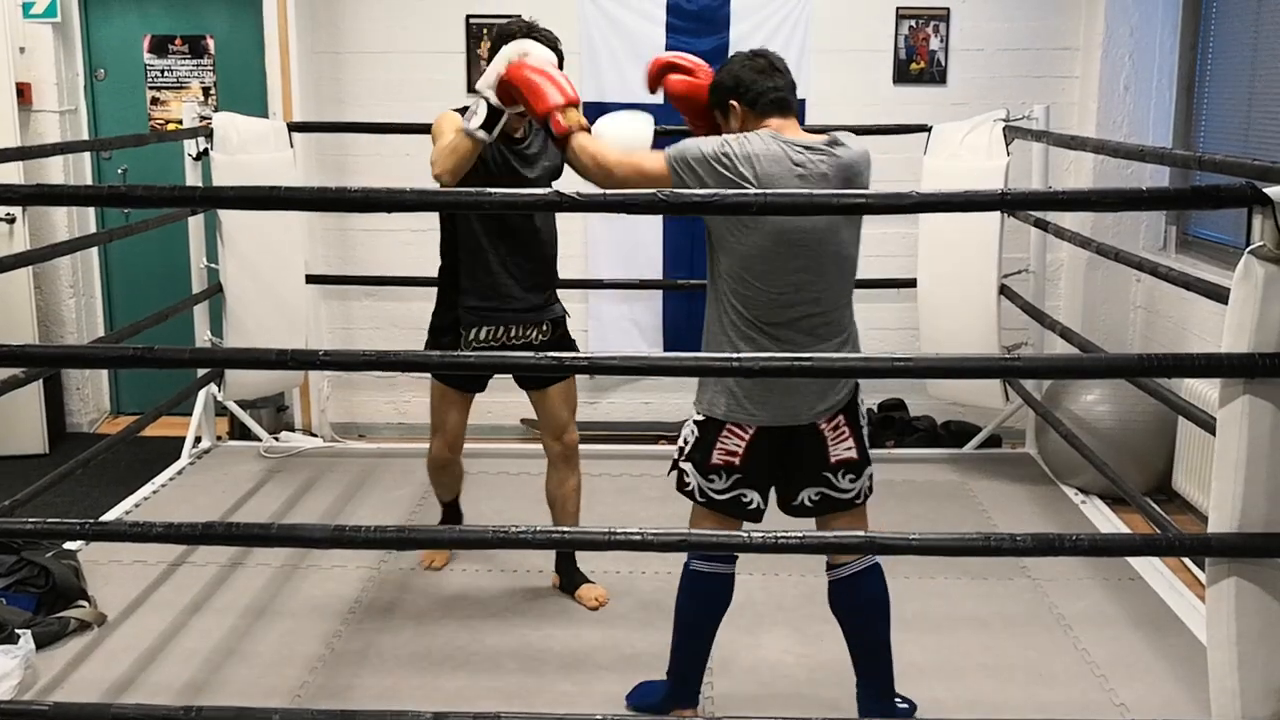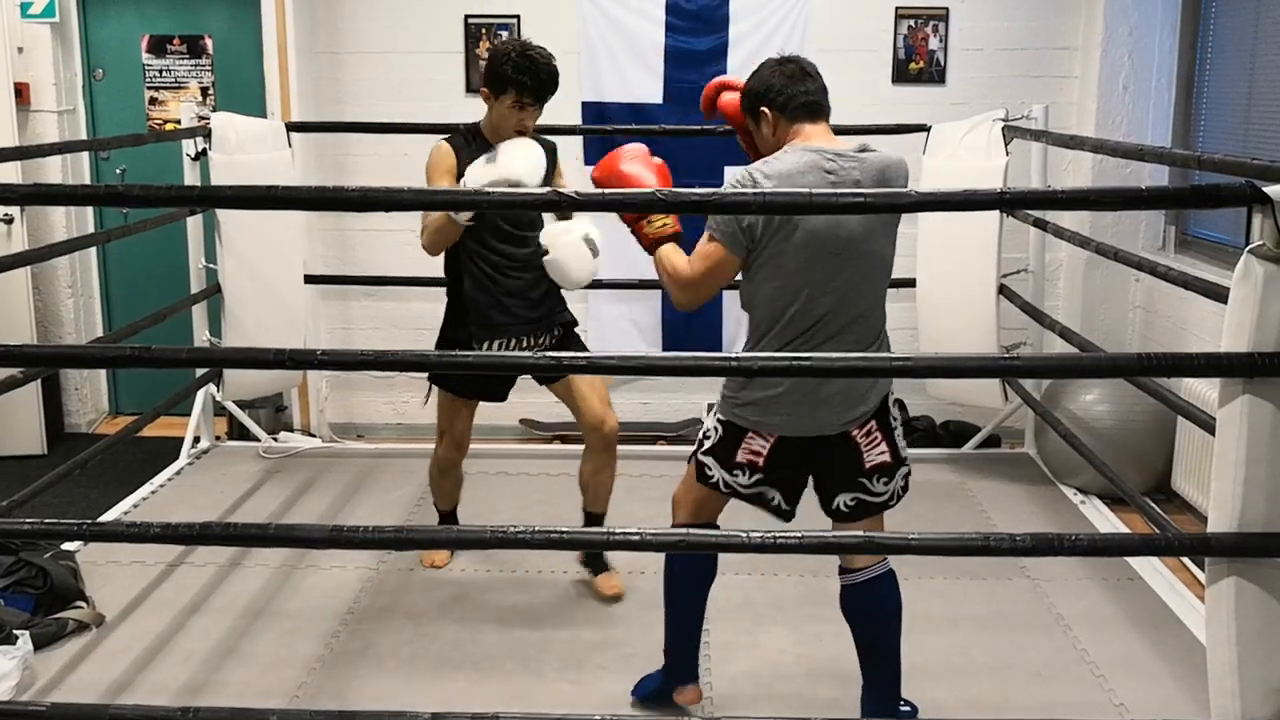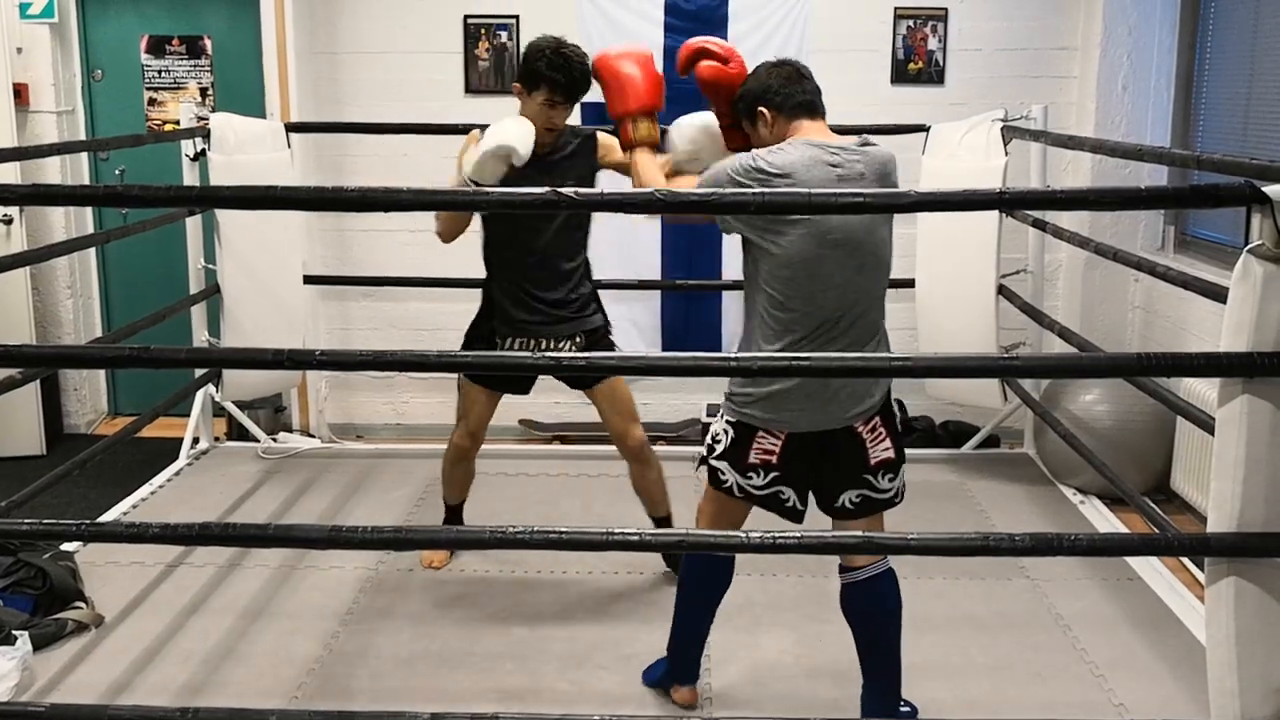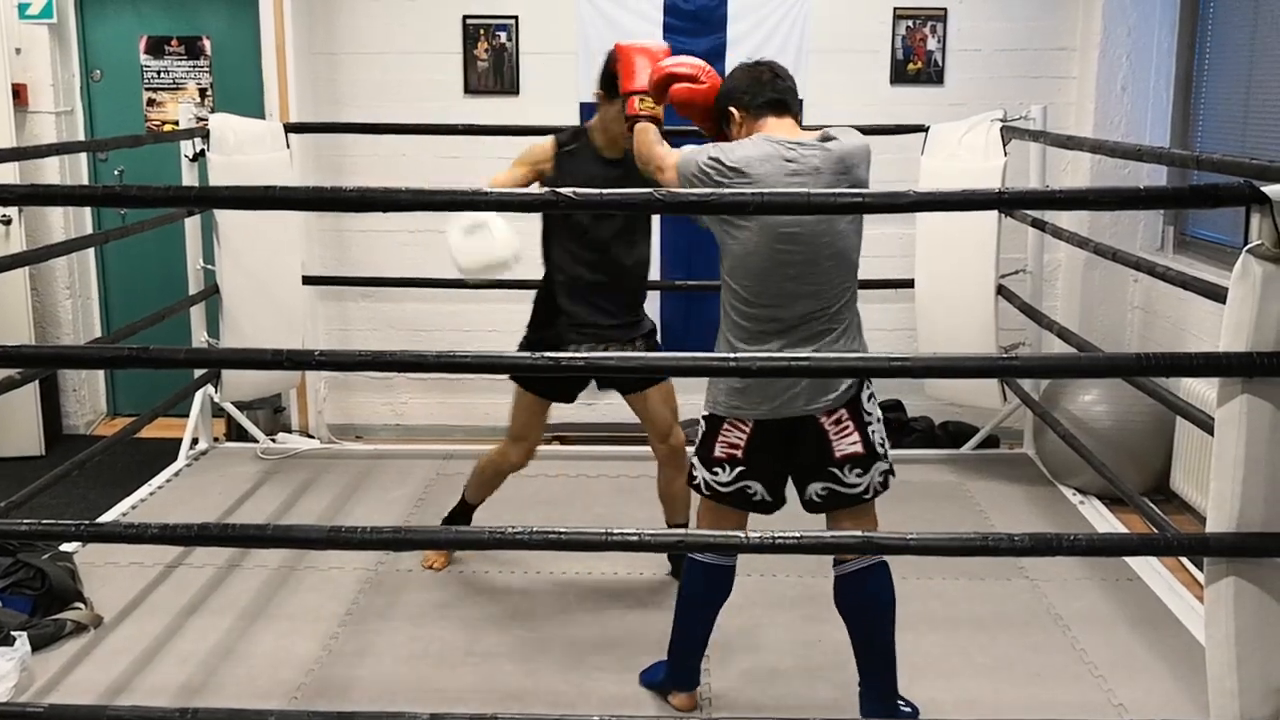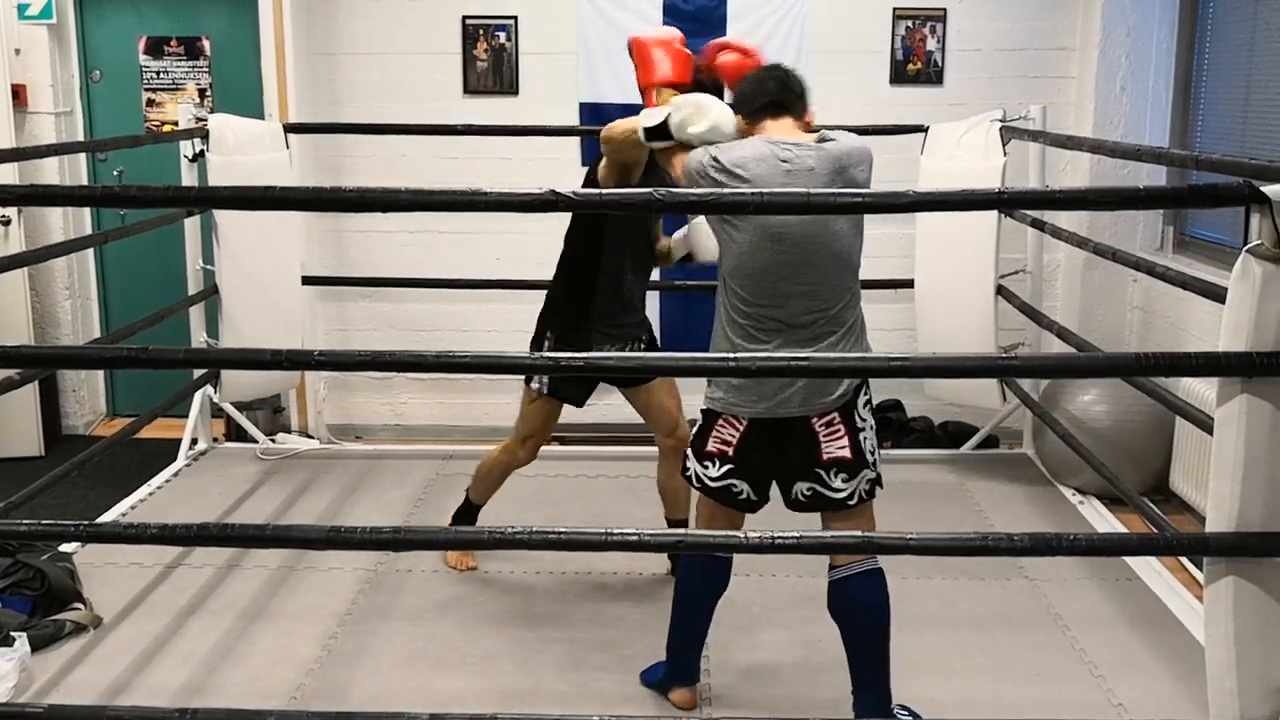
dt=0.2s
person 1, frame 1
left shoulder: (723, 160)
right shoulder: (852, 161)
left elbow: (611, 169)
left wrist: (562, 119)
right wrist: (710, 97)
left hip: (740, 402)
right hip: (829, 396)
left knee: (713, 545)
right knee: (850, 546)
person 1, frame 2
left shoulder: (755, 187)
right shoulder: (889, 171)
left elbow: (687, 289)
left wrist: (653, 226)
right wrist: (760, 146)
left hip: (765, 404)
right hip: (858, 402)
left knee: (690, 513)
right knee: (864, 554)
person 1, frame 3
left shoulder: (757, 174)
right shoulder: (881, 164)
left elbow: (658, 195)
right wrist: (733, 101)
left hip: (769, 403)
right hip: (858, 400)
left knee: (712, 531)
right knee: (864, 552)
person 1, frame 4
left shoulder: (721, 166)
right shoulder: (851, 153)
left elbow: (654, 162)
left wrist: (641, 103)
right wrist: (713, 100)
left hip: (747, 397)
right hip: (834, 391)
left knee: (713, 537)
right knee: (856, 543)
person 1, frame 5
left shoulder: (724, 167)
right shoulder: (853, 156)
left elbow: (675, 160)
right wrist: (761, 82)
left hip: (745, 395)
right hip: (832, 392)
left knee: (713, 532)
right knee: (852, 546)
person 2, frame 1
left shoulder: (550, 130)
right shoulder: (454, 123)
right elbow: (445, 172)
right wrist: (492, 104)
left hip: (538, 313)
right hip: (466, 315)
left knee: (563, 443)
right knee: (445, 447)
left ankle: (566, 565)
right ankle: (451, 518)
person 2, frame 2
left shoulder: (546, 152)
right shoulder: (451, 153)
left elbow: (568, 216)
right elbow: (431, 241)
left wrist: (577, 235)
right wrist: (476, 188)
left hip: (545, 319)
right hip: (476, 326)
left knee: (604, 428)
right knee: (450, 449)
left ankle: (592, 548)
right ankle: (446, 527)
person 2, frame 3
left shoulder: (590, 145)
right shoulder: (483, 143)
right elbow: (446, 230)
right wrist: (476, 175)
left hip: (576, 320)
right hip: (505, 321)
left knee: (634, 441)
right knee: (465, 440)
left ankle: (671, 545)
right ankle: (451, 526)
person 2, frame 4
right shoulder: (554, 153)
left hip: (627, 327)
right hip: (561, 328)
left knee: (673, 445)
right knee: (516, 452)
left ankle: (682, 556)
right ankle: (455, 523)
person 2, frame 5
left shoulder: (661, 164)
right shoulder: (627, 152)
right elbow: (613, 135)
left wrist: (676, 247)
right wrist: (666, 125)
left hip: (627, 327)
right hip: (574, 323)
left knee: (676, 437)
right knee: (524, 447)
left ankle: (682, 553)
right ankle: (462, 521)
